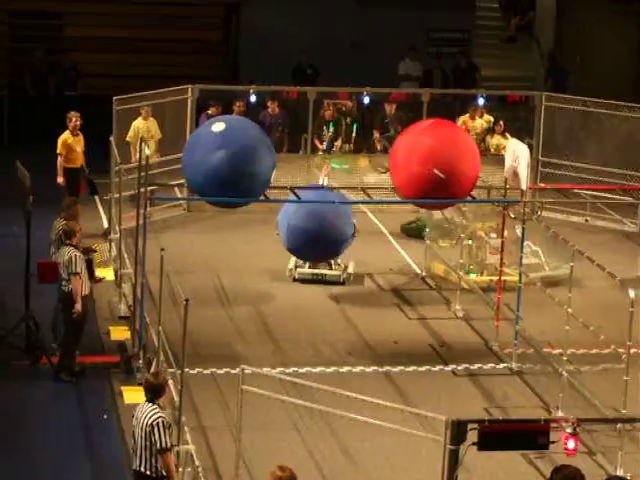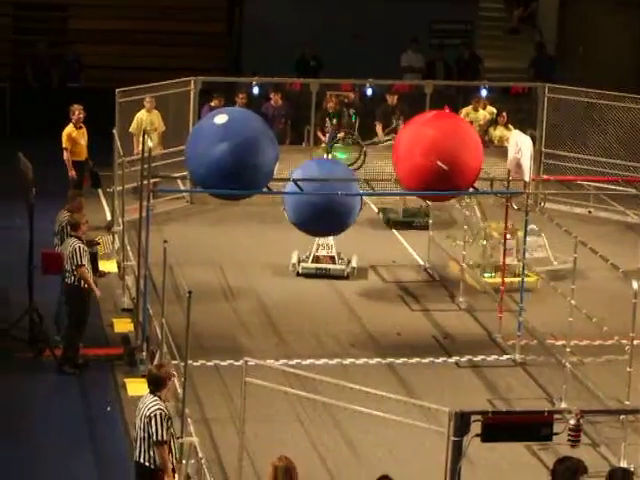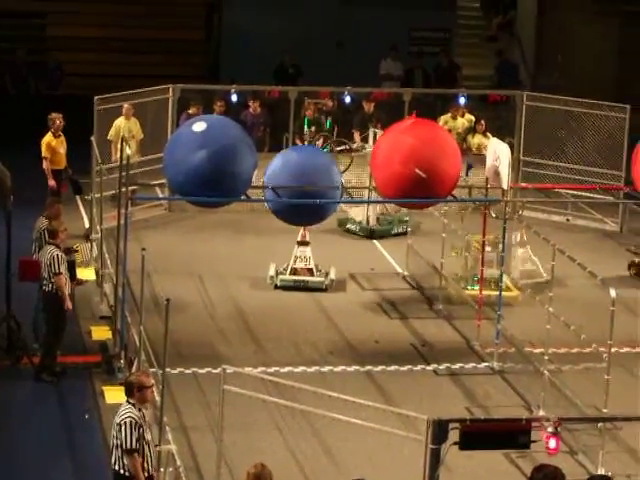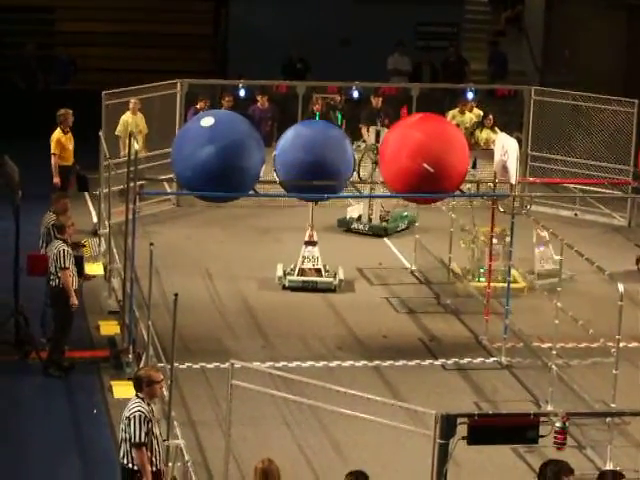
dt=0.4s
person 1, frame 1
left shoulder: (62, 251)
right shoulder: (75, 254)
right elbow: (75, 279)
right wrist: (78, 302)
left hip: (65, 294)
right hip: (75, 297)
left knee: (71, 332)
right knee: (73, 334)
left ankle: (69, 365)
right ankle: (62, 369)
person 1, frame 2
left shoulder: (68, 242)
right shoulder: (78, 246)
right elbow: (81, 271)
right wrist: (94, 288)
left hip: (70, 286)
right hip: (79, 289)
left knee: (75, 324)
right knee: (76, 325)
left ankle: (73, 357)
right ankle: (65, 361)
person 1, frame 3
left shoulder: (46, 250)
right shoulder: (57, 254)
right elbow: (58, 279)
right wrist: (67, 300)
left hip: (47, 293)
right hip: (55, 296)
left knee: (52, 332)
right knee: (54, 333)
left ankle: (50, 365)
right ankle: (42, 369)
person 1, frame 4
left shoulder: (54, 244)
right shoulder: (63, 249)
right elbow: (65, 274)
right wrist: (72, 296)
left hip: (55, 288)
right hip: (62, 292)
left knee: (61, 327)
right knee: (62, 328)
left ankle: (58, 360)
right ankle: (51, 364)
